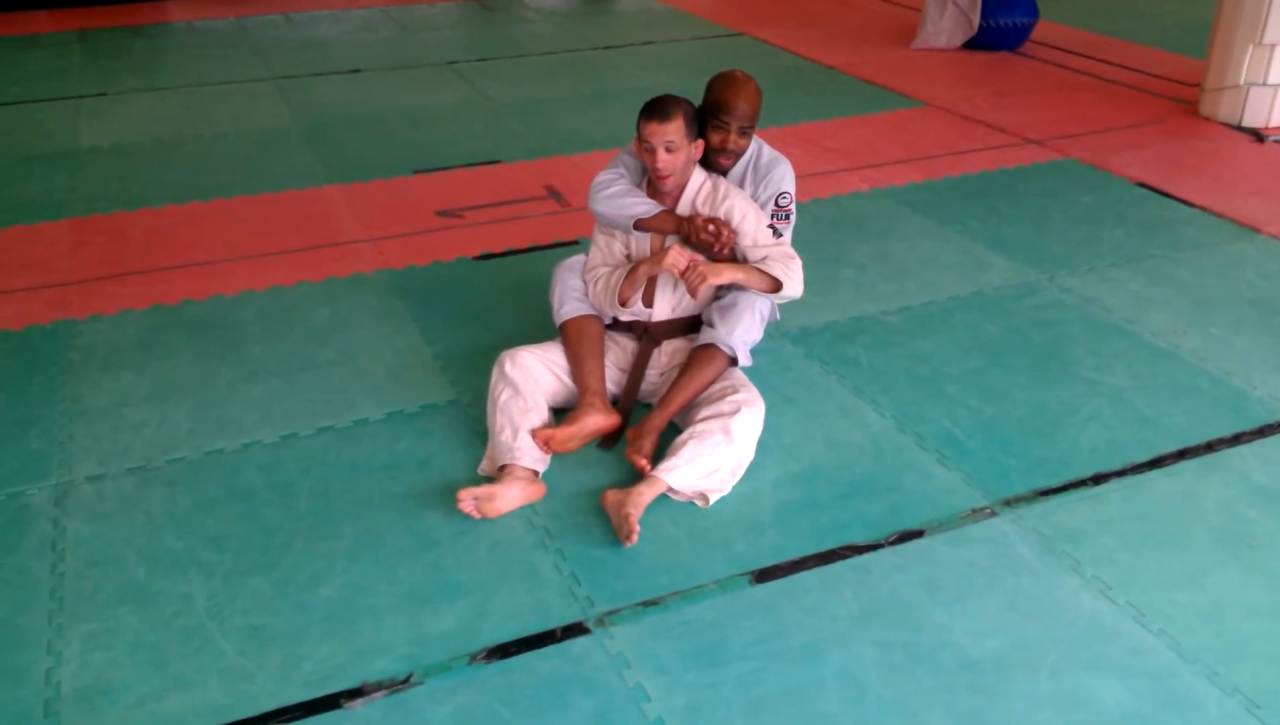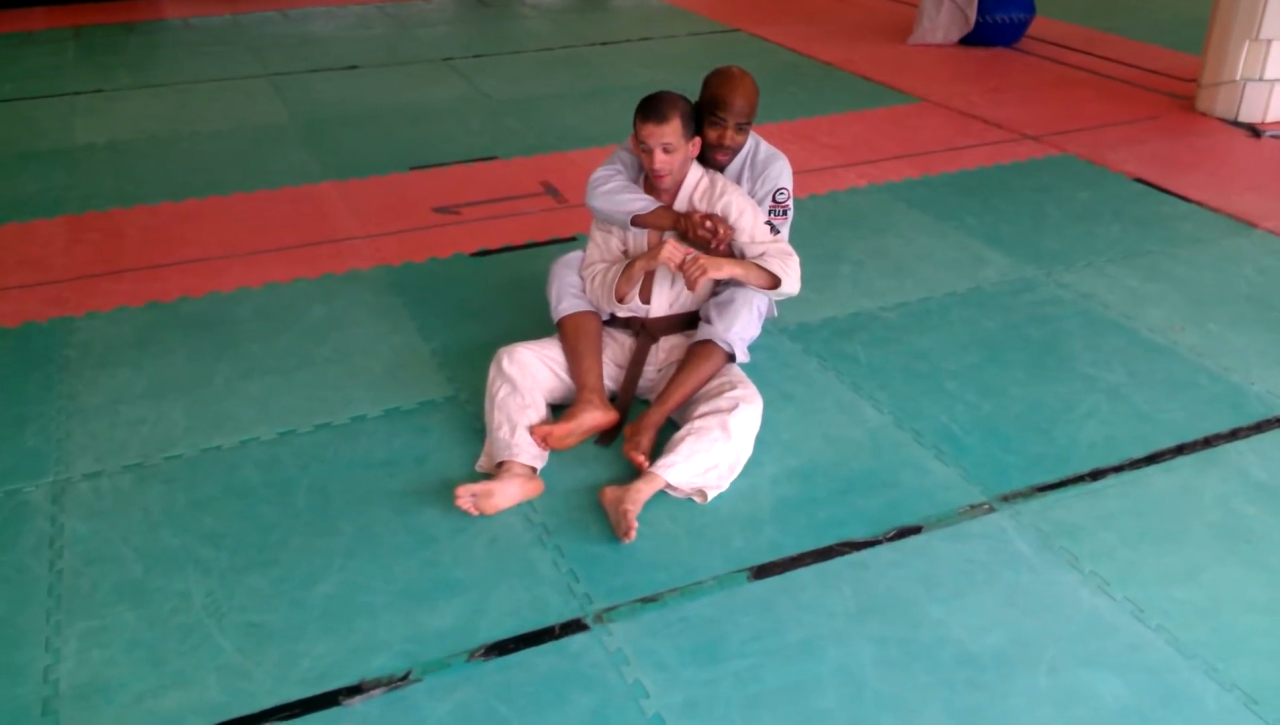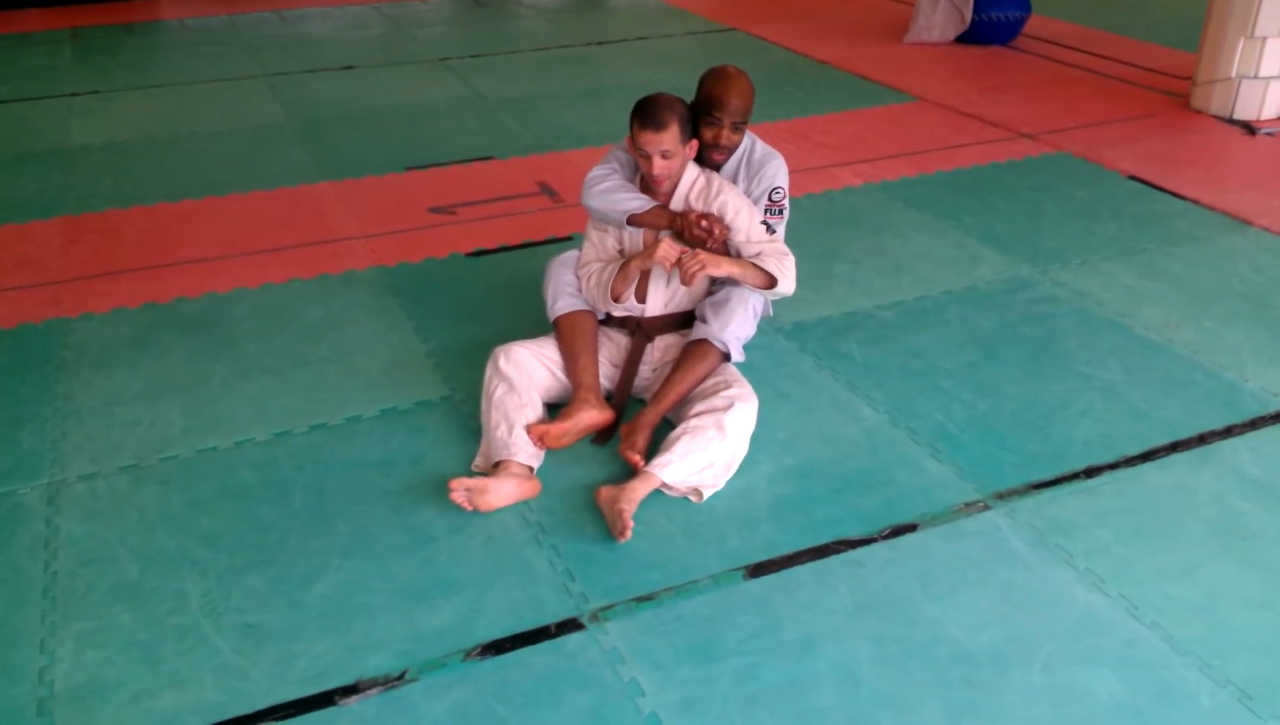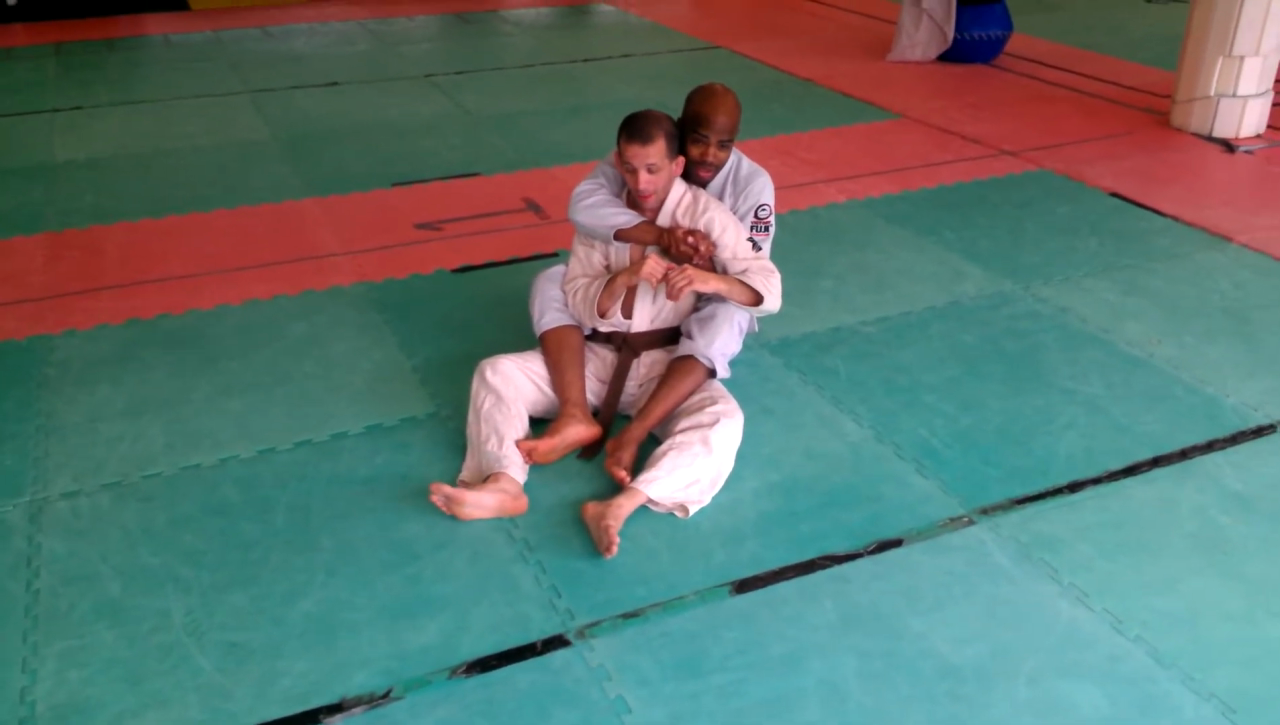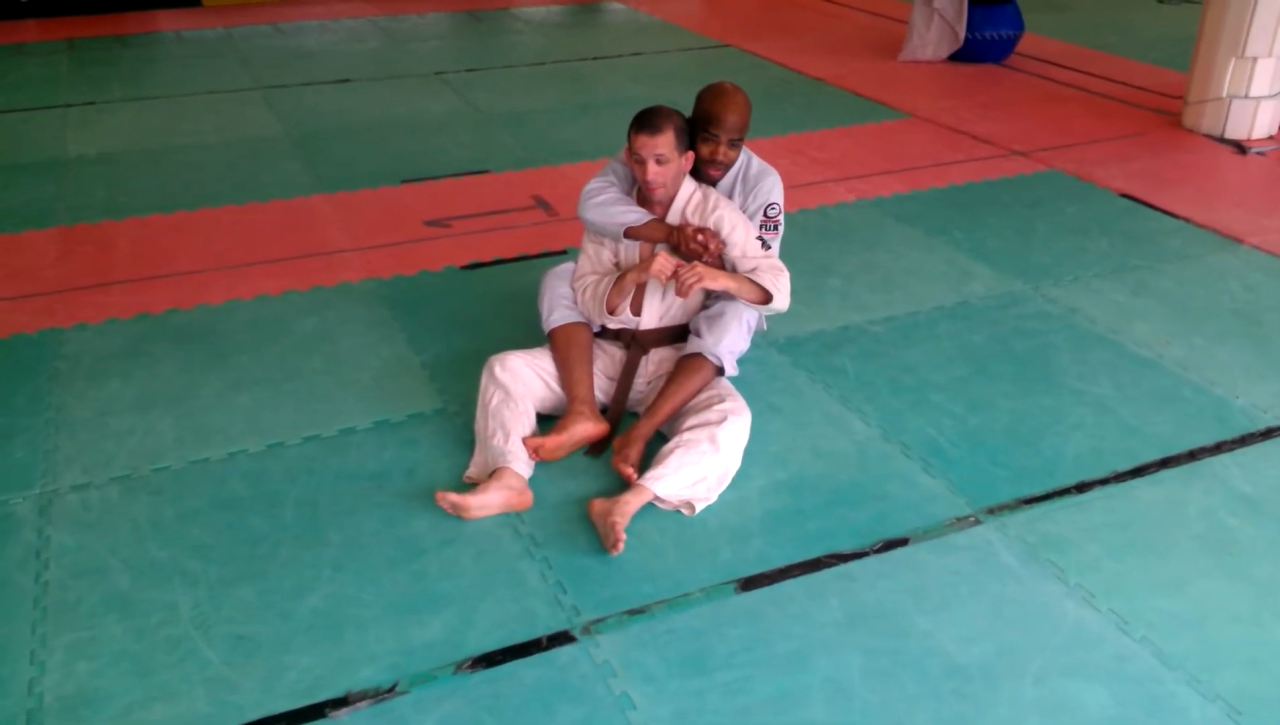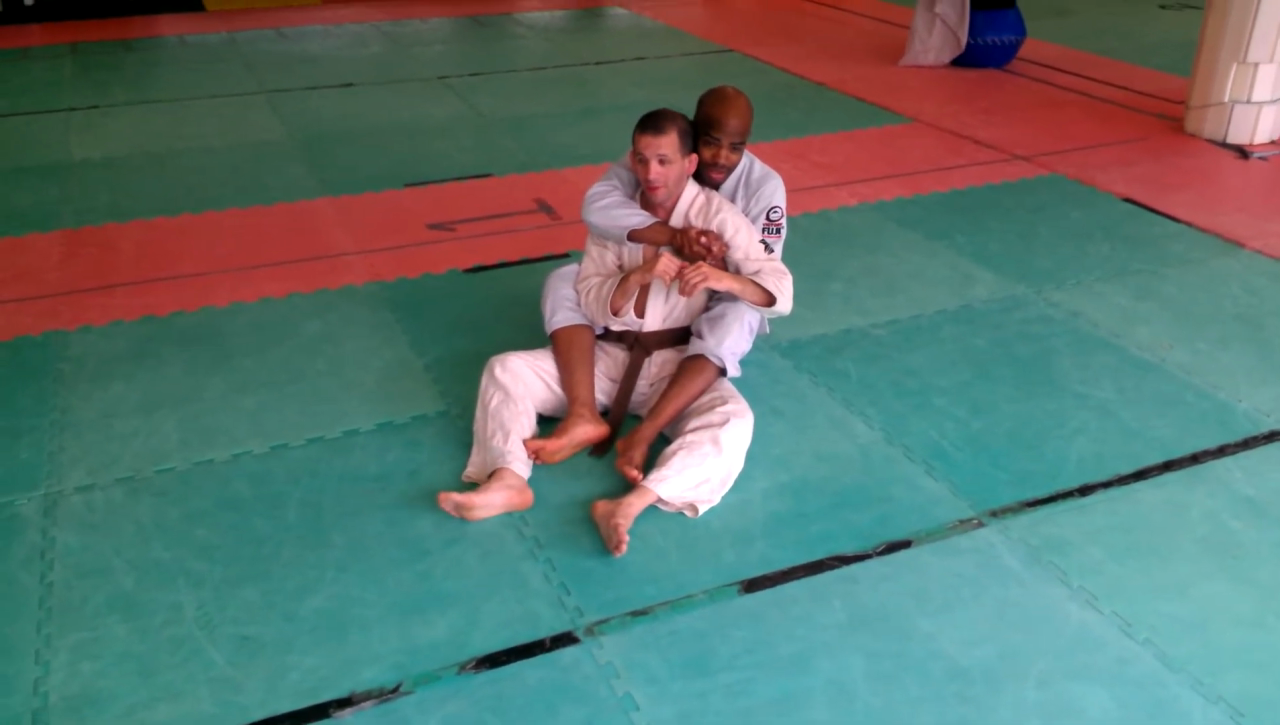
dt=0.3s
person 1, frame 1
left shoulder: (725, 202)
left elbow: (790, 276)
right elbow: (599, 294)
left wrist: (727, 270)
right wrist: (647, 266)
left hip: (690, 352)
right hip: (619, 344)
left knee: (743, 409)
right knee: (517, 365)
left ankle: (639, 495)
right ankle: (520, 476)
person 1, frame 2
left shoulder: (721, 198)
left elbow: (787, 273)
right elbow: (597, 291)
left wrist: (726, 265)
right wrist: (642, 262)
left hip: (686, 348)
right hip: (617, 342)
left knee: (741, 406)
right knee: (514, 361)
left ankle: (636, 492)
right ankle: (517, 472)
person 1, frame 3
left shoulder: (717, 197)
left elbow: (783, 274)
right elbow: (593, 291)
left wrist: (723, 263)
right wrist: (638, 261)
left hip: (682, 346)
right hip: (613, 340)
left knee: (736, 405)
right knee: (510, 361)
left ankle: (632, 491)
right ankle: (514, 472)
person 1, frame 4
left shoulder: (704, 214)
left elbow: (769, 290)
right elbow: (579, 304)
left wrist: (710, 280)
right wrist: (625, 277)
left hip: (668, 364)
right hip: (598, 356)
left knee: (723, 421)
right knee: (496, 373)
left ankle: (618, 507)
right ankle: (504, 485)
person 1, frame 5
left shoulder: (714, 213)
left elbow: (778, 290)
right elbow: (588, 303)
left wrist: (719, 277)
right wrist: (634, 275)
left hip: (677, 361)
right hip: (608, 353)
left knee: (730, 419)
right knee: (505, 370)
left ankle: (625, 504)
right ankle: (508, 481)
person 1, frame 6
left shoulder: (717, 216)
left elbow: (780, 292)
right elbow: (591, 305)
left wrist: (724, 278)
right wrist: (637, 275)
left hip: (679, 364)
right hip: (610, 355)
left knee: (732, 421)
right knee: (506, 370)
left ankle: (627, 506)
right ankle: (507, 481)
person 2, frame 1
left shoulder: (772, 171)
right elbow: (604, 193)
left wrist: (722, 254)
right wrist: (681, 224)
left hip: (717, 297)
left knee: (750, 308)
right knee: (573, 273)
left ankle: (654, 424)
right ankle: (594, 405)
person 2, frame 2
left shoulder: (770, 167)
right elbow: (602, 189)
left wrist: (720, 248)
right wrist: (679, 220)
left hip: (714, 292)
left knee: (748, 304)
right knee: (569, 269)
left ankle: (650, 420)
right ankle: (592, 402)
person 2, frame 3
left shoulder: (765, 166)
right elbow: (597, 188)
left wrist: (717, 247)
right wrist: (673, 219)
left hip: (710, 291)
left knee: (743, 303)
right knee: (565, 268)
left ankle: (645, 420)
right ankle: (589, 400)
person 2, frame 4
left shoulder: (752, 184)
right elbow: (585, 204)
left wrist: (704, 264)
right wrist: (661, 235)
left hip: (694, 309)
left knee: (728, 320)
right knee: (551, 284)
left ankle: (631, 436)
right ankle: (575, 416)
person 2, frame 5
left shoulder: (761, 183)
right elbow: (594, 201)
left wrist: (713, 263)
right wrist: (671, 233)
left hip: (703, 306)
left knee: (736, 318)
right knee: (561, 281)
left ankle: (639, 433)
right ankle: (583, 413)
person 2, frame 6
left shoulder: (764, 185)
right elbow: (598, 204)
left wrist: (715, 265)
right wrist: (674, 236)
left hip: (706, 307)
left knee: (738, 319)
right knee: (563, 283)
left ankle: (642, 435)
right ankle: (583, 415)
